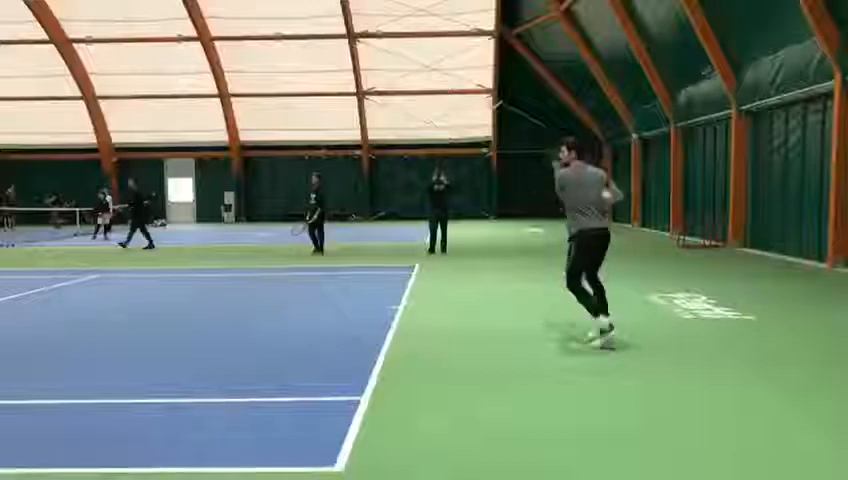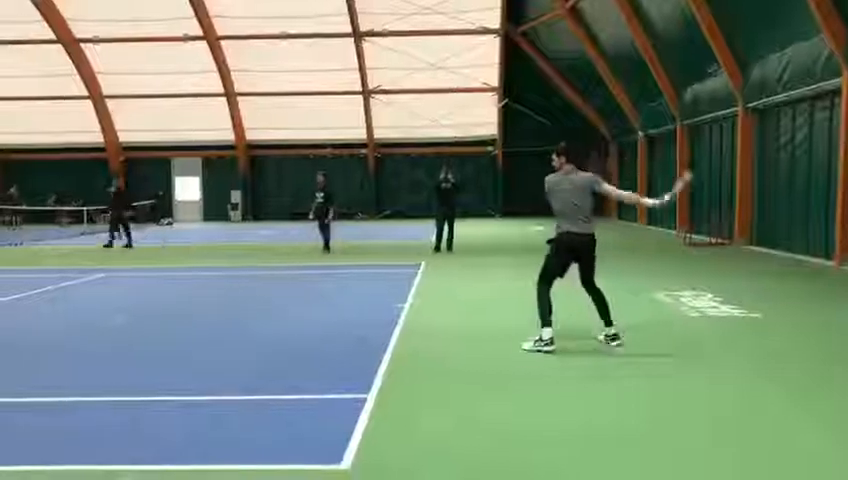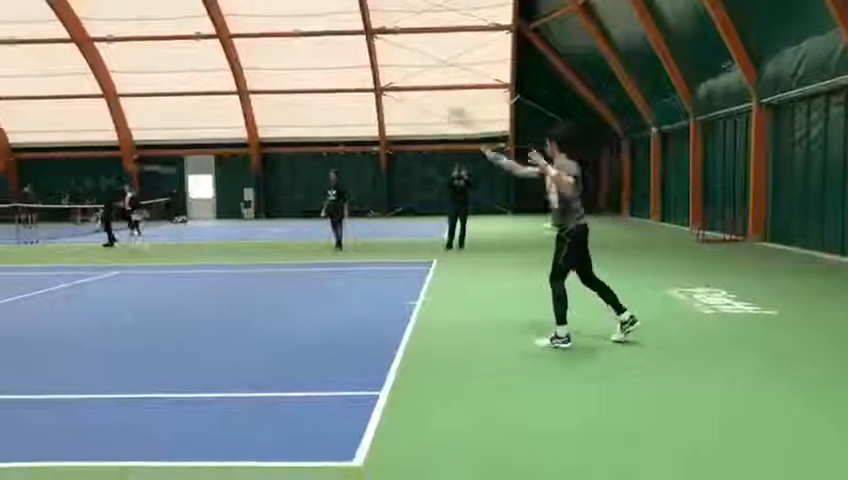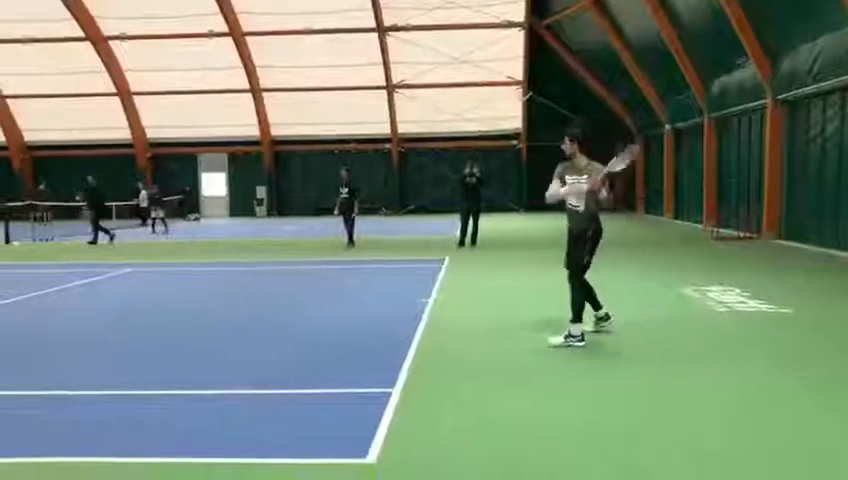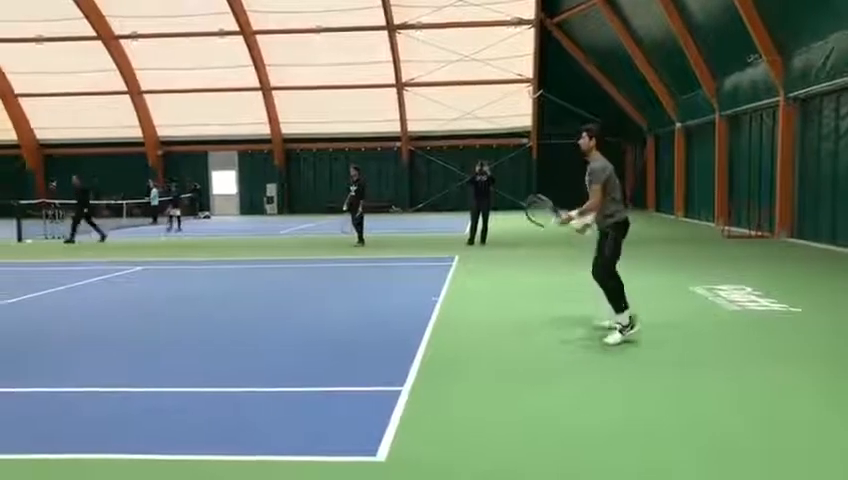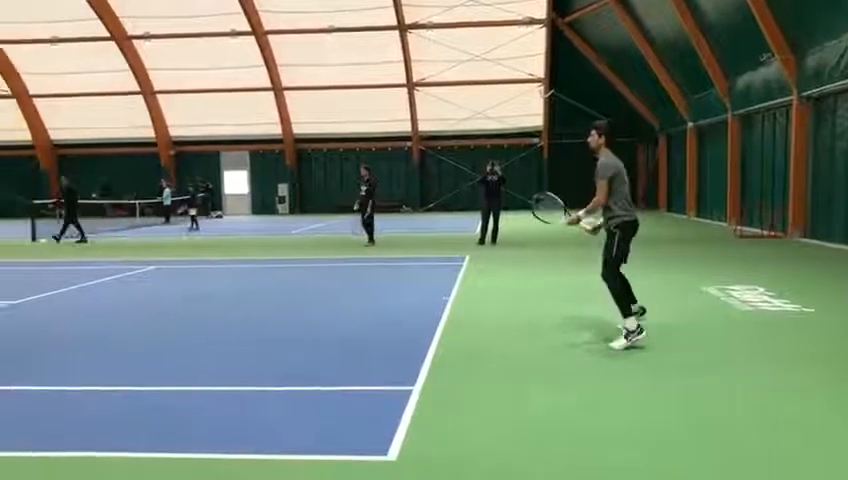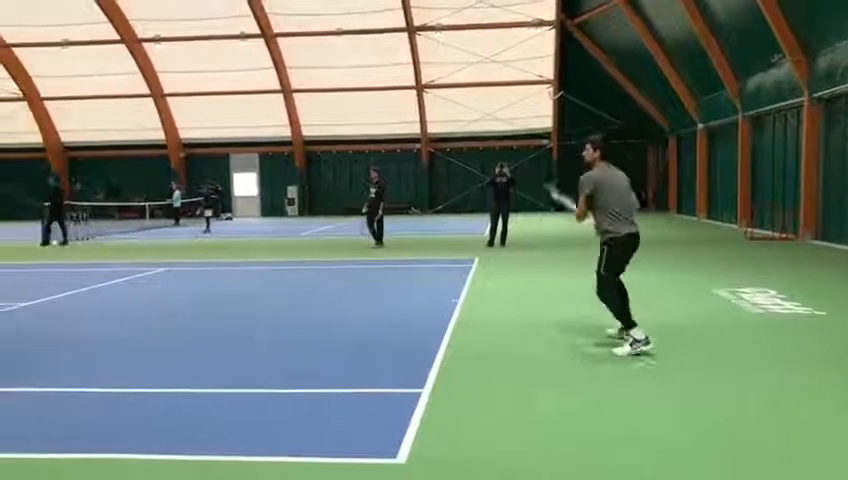
dt=0.4s
person 1, frame 1
left shoulder: (561, 175)
right shoulder: (599, 174)
right elbow: (618, 196)
left hip: (583, 235)
right hip: (603, 232)
left knee: (573, 282)
right knee: (592, 278)
left ankle: (603, 324)
right ankle: (604, 323)
person 1, frame 2
left shoulder: (550, 181)
right shoulder: (589, 179)
right elbow: (618, 195)
right wrist: (648, 202)
left hip: (564, 239)
right hip: (587, 239)
left knee: (543, 284)
right knee: (590, 285)
left ankle: (546, 337)
right ankle: (611, 332)
person 1, frame 3
left shoulder: (569, 167)
right shoulder: (552, 167)
left elbow: (567, 191)
right elbow: (523, 172)
left wrist: (547, 168)
right wrist: (498, 159)
left hip: (571, 231)
right hip: (574, 230)
left knee: (556, 279)
right knee: (588, 278)
left ankle: (562, 335)
right ankle: (626, 318)
person 1, frame 4
left shoulder: (596, 169)
right shoulder: (563, 168)
right elbow: (549, 196)
left wrist: (598, 189)
right wrist: (568, 190)
left hip: (590, 231)
right hip: (574, 230)
left knee: (575, 277)
right knee: (577, 277)
left ankle: (575, 334)
right ankle: (601, 315)
person 1, frame 5
left shoulder: (599, 166)
right shoulder: (592, 166)
left elbow: (595, 203)
left wrist: (573, 215)
left hip: (615, 224)
right hip: (607, 224)
left knee: (600, 272)
right knee: (607, 271)
left ankle: (625, 323)
right ankle: (625, 314)
person 1, frame 6
left shoulder: (605, 163)
right shoulder: (610, 162)
left elbow: (601, 199)
left wrist: (580, 215)
right wrist: (601, 222)
left hip: (621, 225)
right hip: (621, 223)
left knee: (608, 274)
right knee: (613, 271)
left ankle: (633, 328)
right ankle: (637, 310)
person 1, frame 7
left shoulder: (588, 178)
right shoulder: (620, 175)
left elbow: (580, 214)
right elbow: (635, 205)
left wrist: (581, 213)
left hip: (615, 241)
right hip: (631, 236)
left knee: (604, 290)
right knee: (611, 280)
left ankle: (639, 338)
right ankle: (627, 327)
